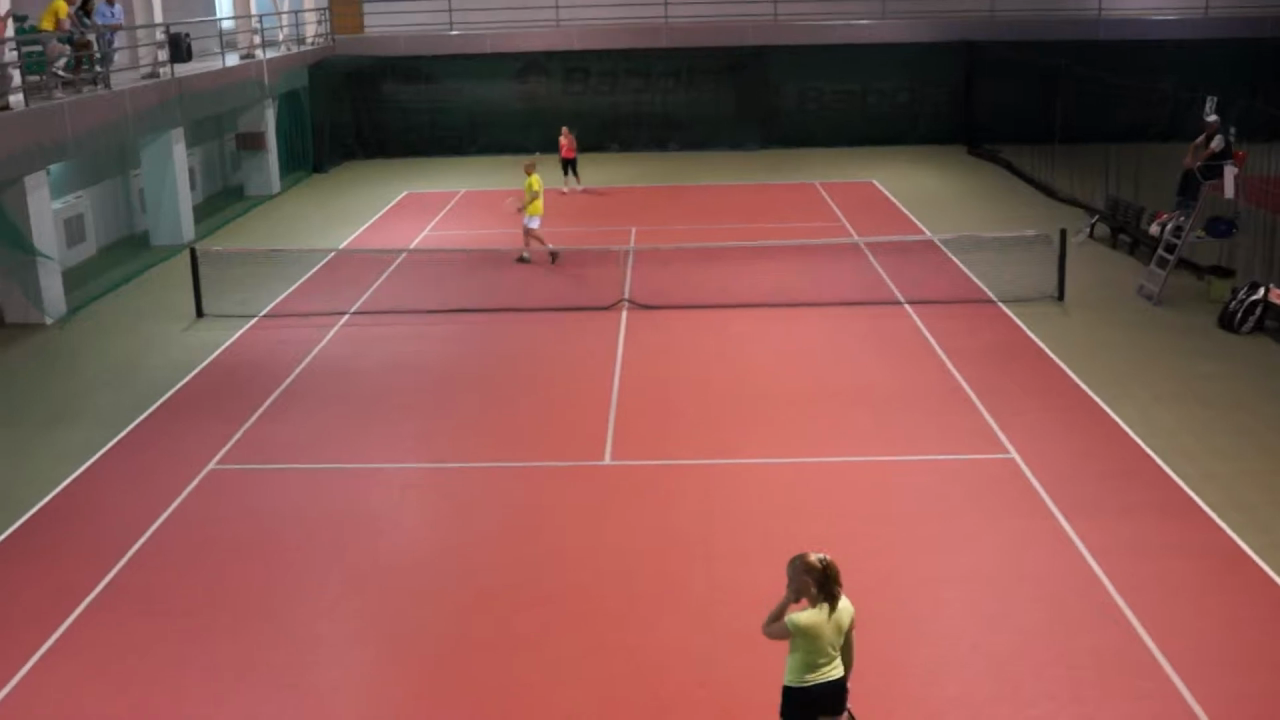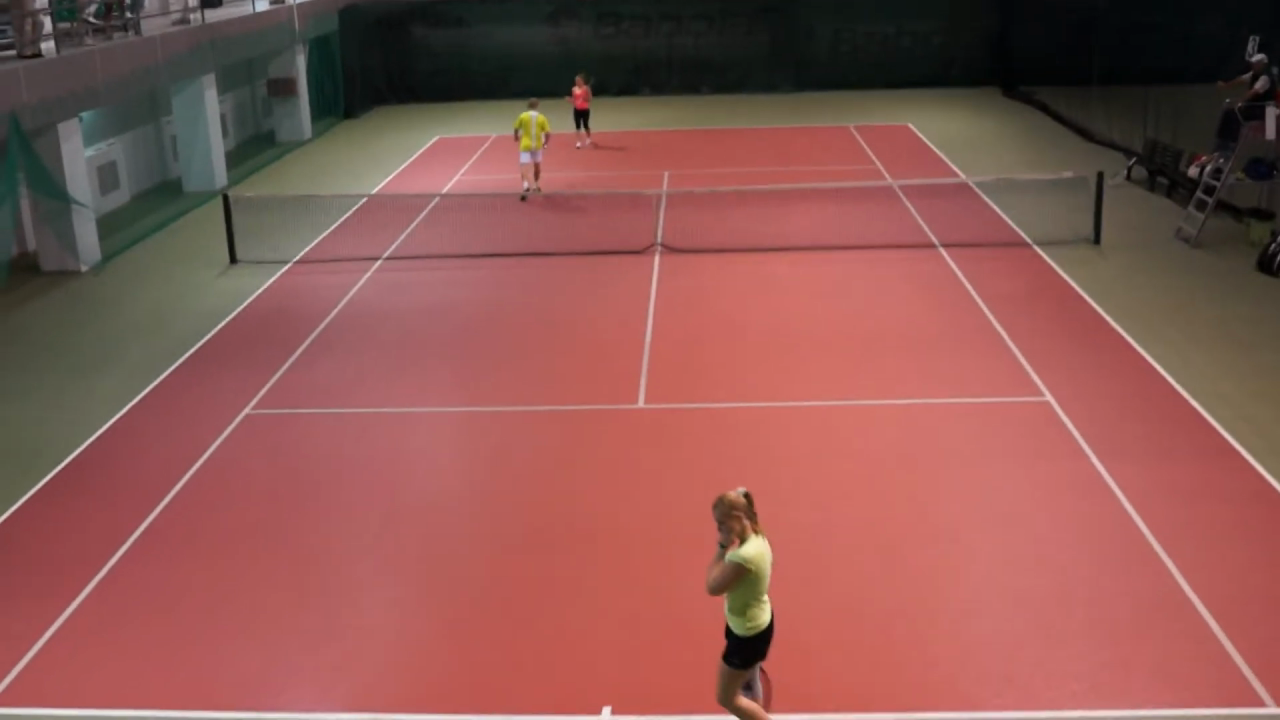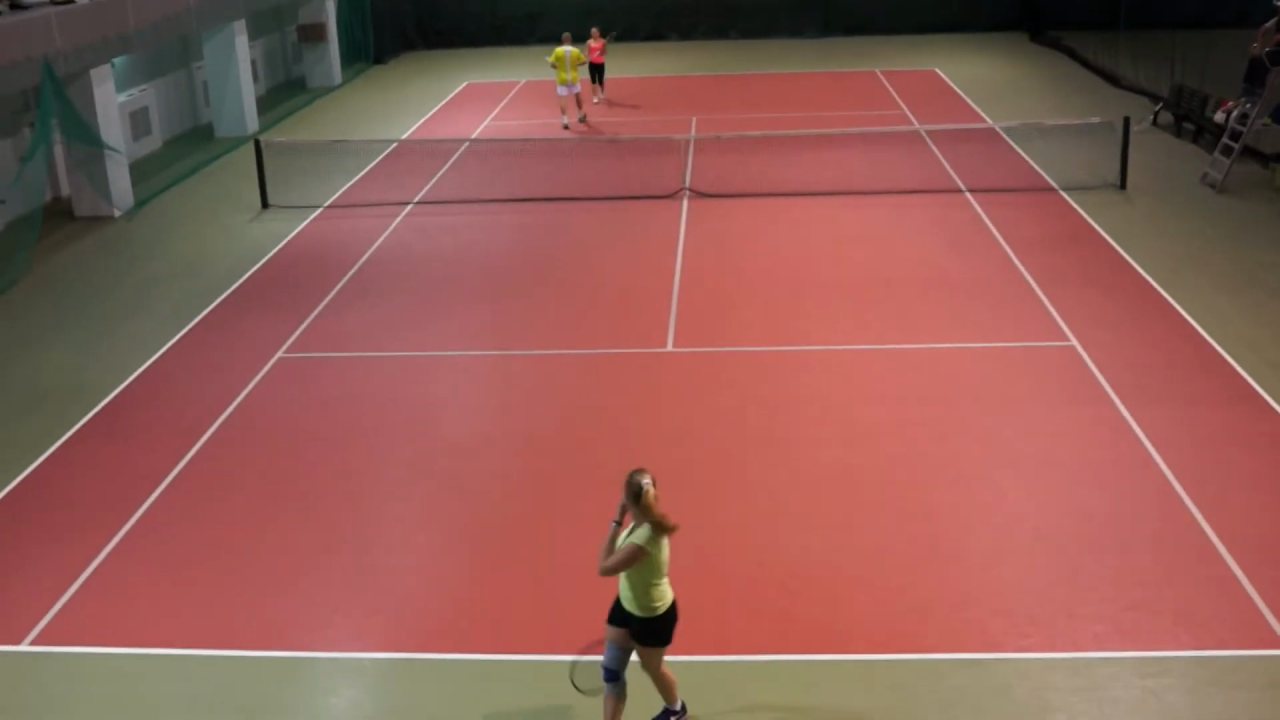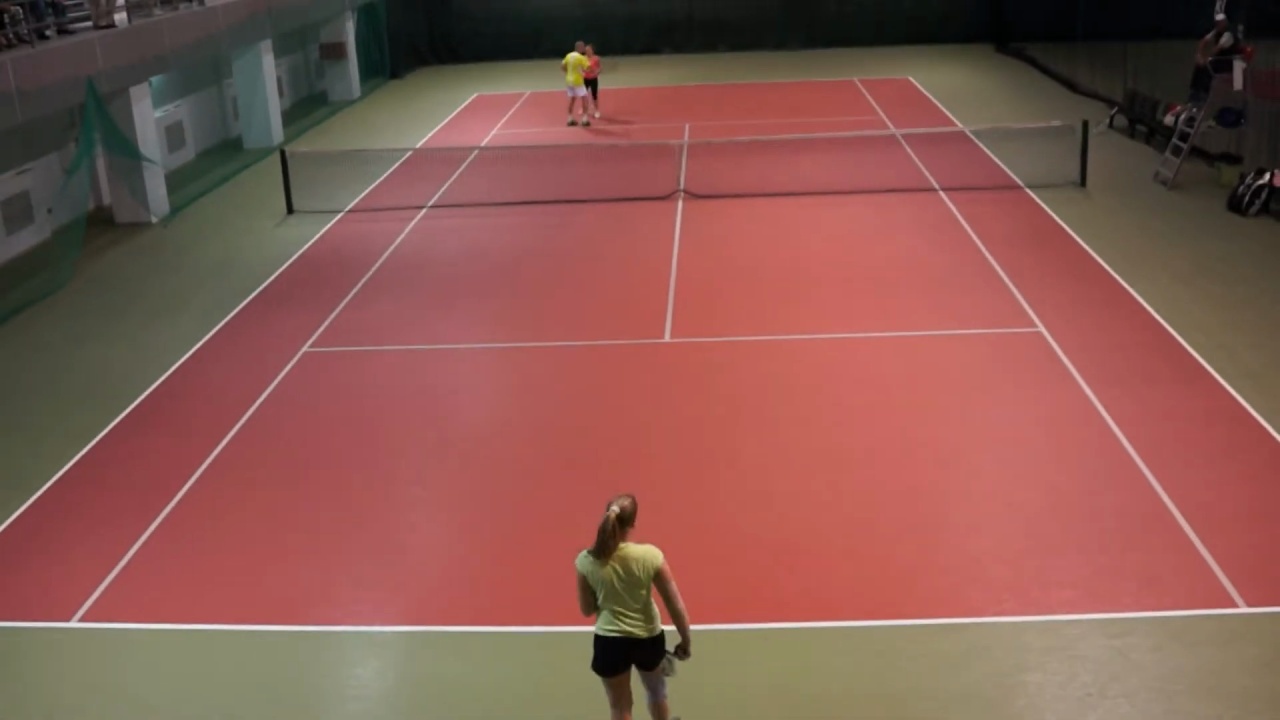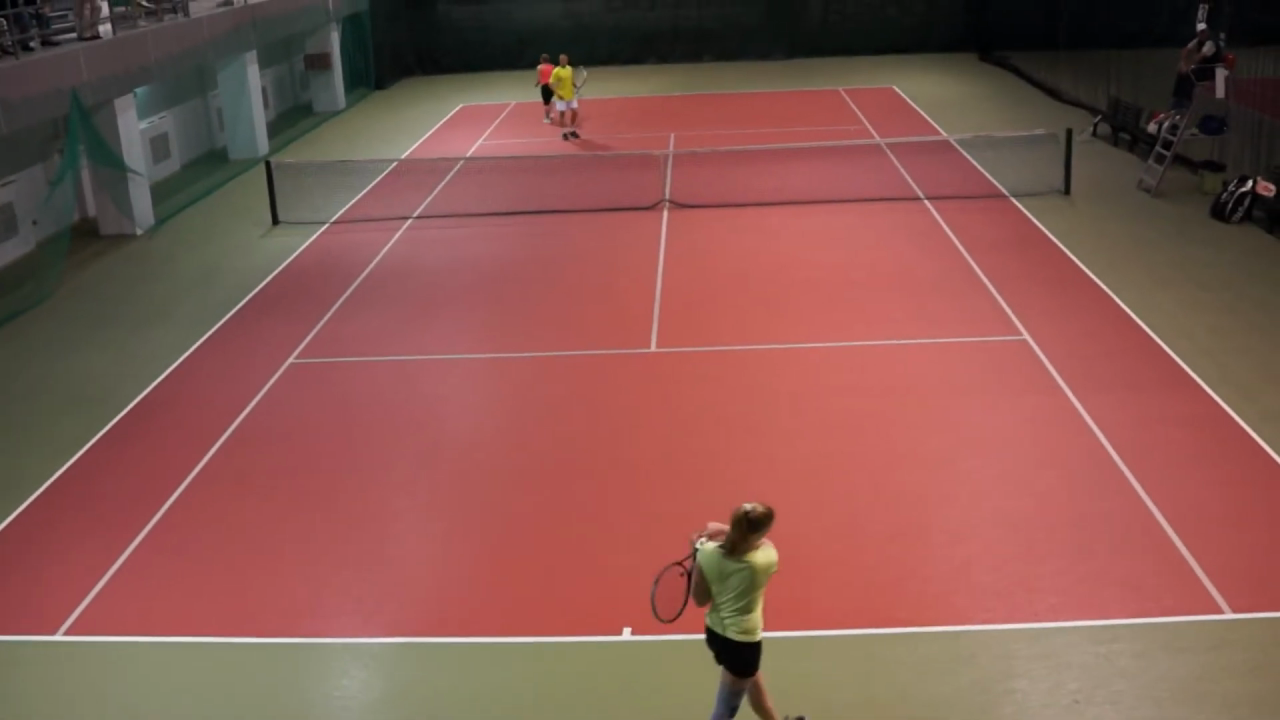
dt=1s
person 1, frame 1
left shoulder: (800, 621)
right shoulder: (844, 605)
left elbow: (767, 629)
right elbow: (848, 651)
left wrist: (787, 600)
right wrist: (844, 683)
left hip: (802, 693)
right hip: (834, 686)
person 1, frame 2
left shoulder: (745, 555)
right shoulder: (754, 540)
left elbow: (713, 588)
left wrist: (722, 548)
left hip: (748, 634)
right hip: (746, 626)
left knee: (725, 698)
right knee: (747, 682)
person 1, frame 3
left shoulder: (645, 537)
right shoulder: (646, 523)
left elbow: (604, 568)
left wrist: (617, 523)
left hip: (654, 615)
right hip: (626, 605)
left knee: (652, 670)
right knee: (611, 672)
person 1, frame 4
left shoulder: (586, 560)
right shoulder: (650, 556)
left elbow: (587, 610)
right elbow: (677, 609)
right wrist: (686, 641)
left hip: (609, 642)
right hip: (647, 639)
right knee: (656, 692)
person 1, frame 5
left shoulder: (707, 553)
right shoulder: (767, 560)
left elbow: (699, 600)
right elbow: (764, 544)
right wrist: (722, 530)
left hip: (714, 632)
right hip: (742, 642)
left knee: (754, 682)
